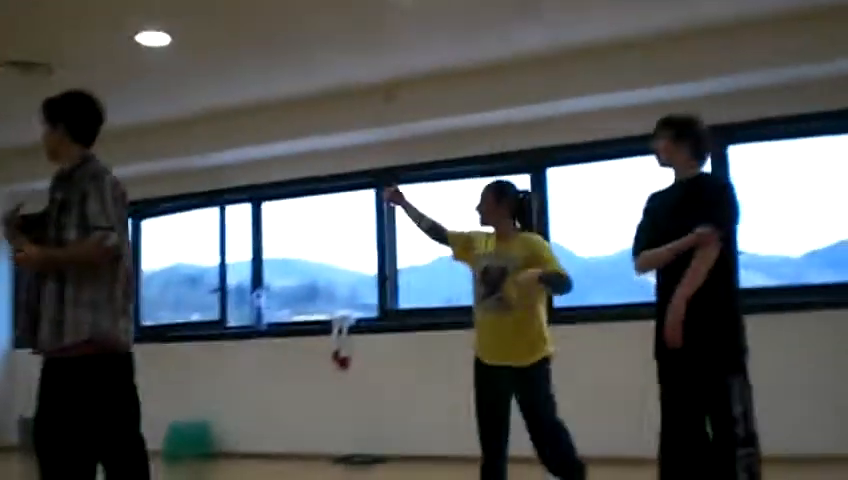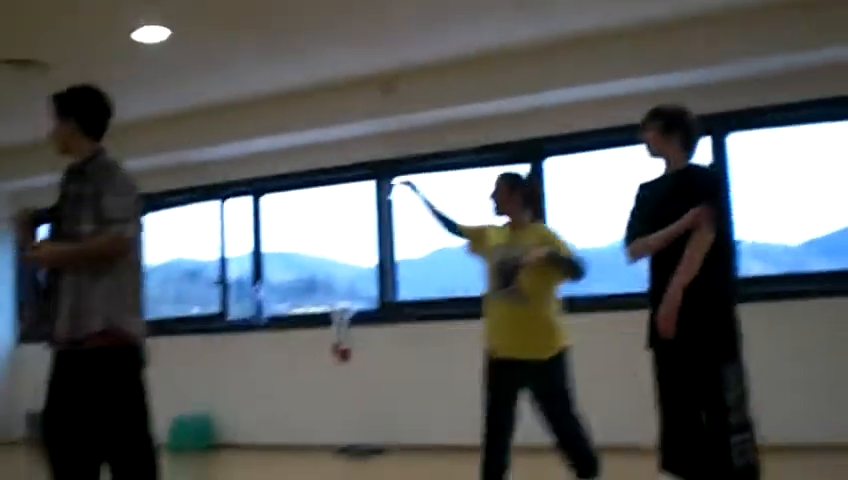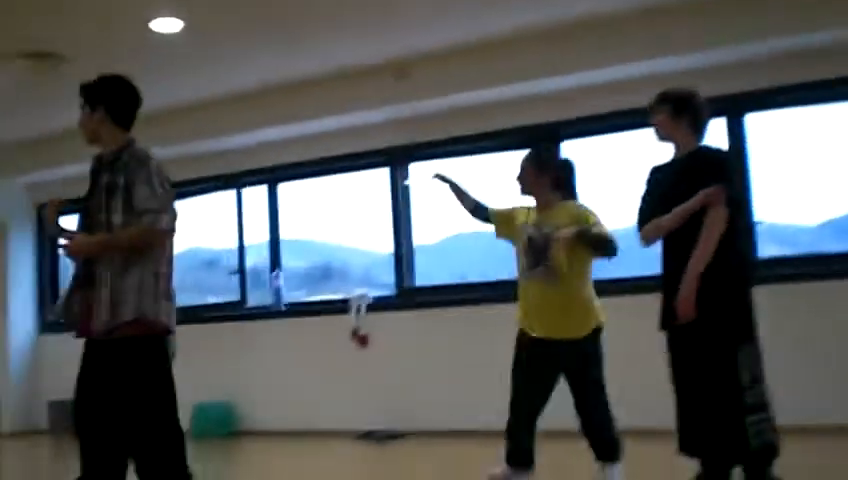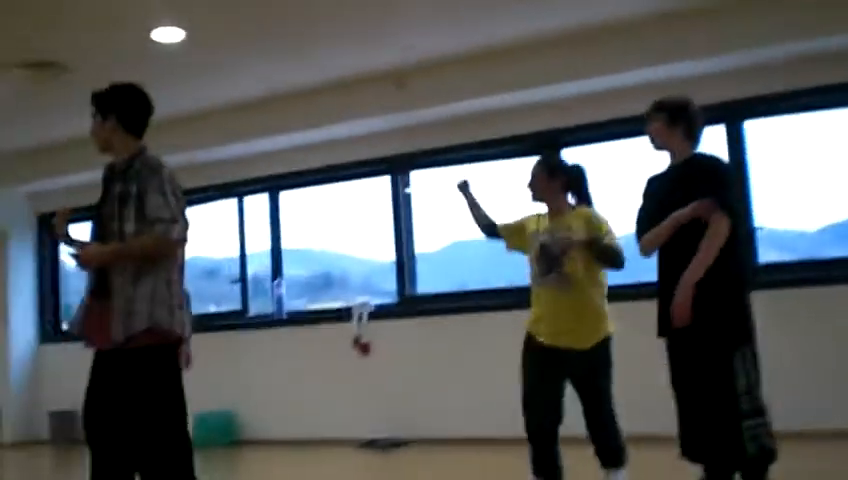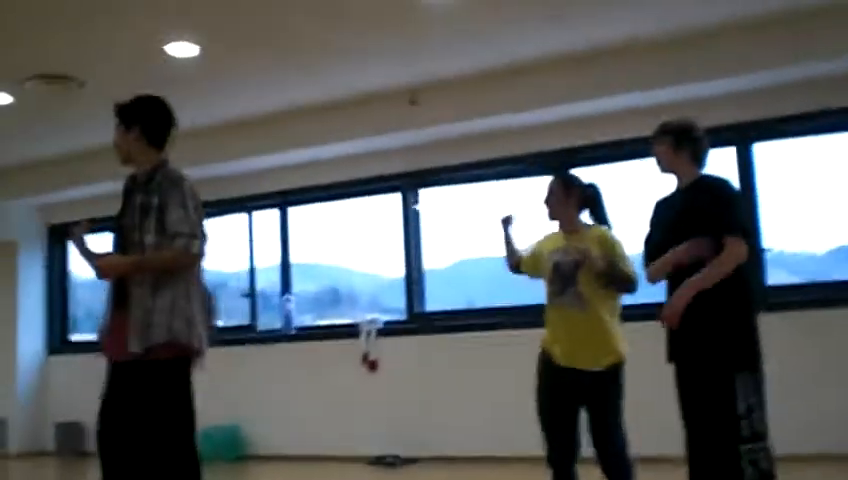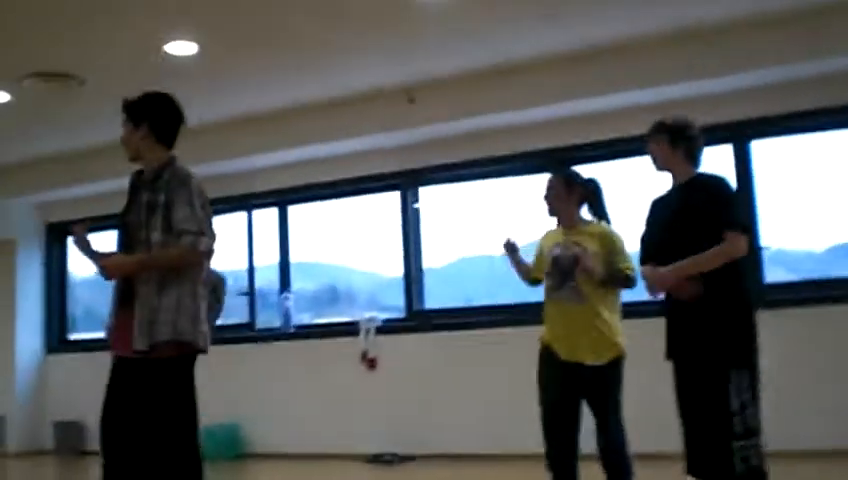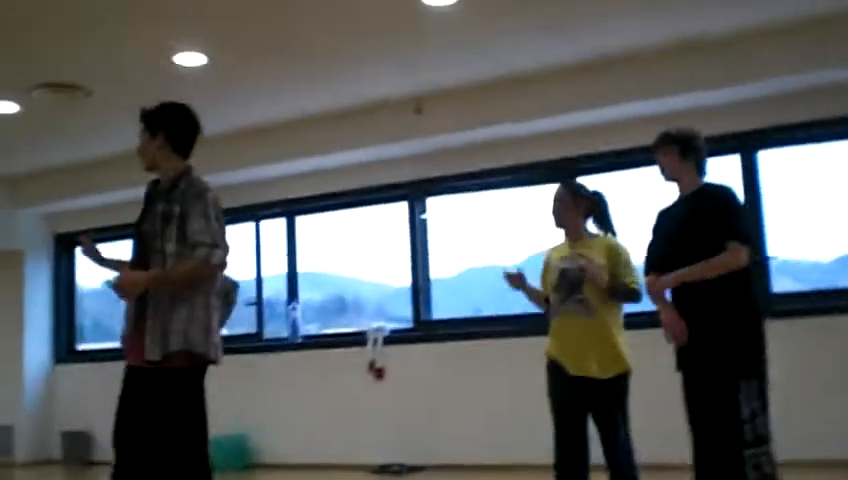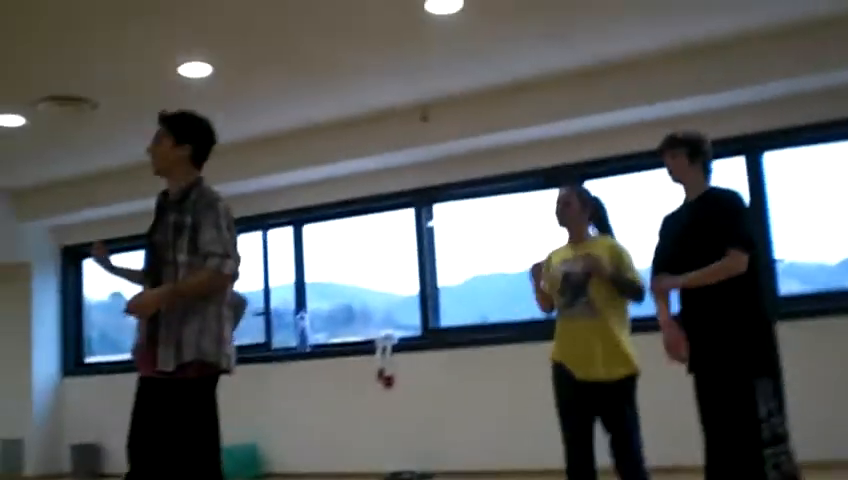
dt=0.1s
person 1, frame 1
left shoulder: (96, 179)
right shoulder: (68, 183)
left elbow: (110, 245)
left wrist: (44, 257)
right wrist: (22, 244)
left hip: (95, 333)
right hip: (67, 333)
left knee: (113, 435)
right knee: (53, 434)
person 1, frame 2
left shoulder: (108, 174)
right shoulder: (76, 179)
left elbow: (125, 237)
left wrist: (64, 252)
right wrist: (39, 246)
left hip: (105, 325)
right hip: (73, 327)
left knee: (120, 429)
right knee: (62, 426)
person 1, frame 3
left shoulder: (139, 165)
right shoulder: (104, 168)
left elbow: (159, 227)
left wrist: (97, 243)
right wrist: (61, 231)
left hip: (135, 313)
right hip: (103, 315)
left knee: (148, 419)
right knee: (93, 415)
person 1, frame 4
left shoulder: (152, 172)
right shoulder: (115, 177)
left elbow: (171, 237)
left wrist: (109, 252)
right wrist: (72, 242)
left hip: (147, 322)
right hip: (112, 325)
left knee: (158, 425)
right knee: (103, 421)
person 1, frame 5
left shoulder: (173, 186)
right shoulder: (136, 189)
left elbow: (190, 251)
left wrist: (128, 263)
right wrist: (89, 253)
left hip: (163, 334)
right hip: (129, 336)
left knee: (167, 438)
right knee: (116, 432)
person 1, frame 6
left shoulder: (180, 183)
right shoulder: (142, 185)
left elbow: (198, 248)
left wrist: (133, 261)
right wrist: (91, 253)
left hip: (167, 330)
right hip: (133, 332)
left knee: (169, 434)
right knee: (119, 429)
person 1, frame 7
left shoulder: (196, 194)
right shoulder: (157, 195)
left elbow: (212, 261)
left wrist: (149, 279)
right wrist: (101, 260)
left hip: (178, 341)
right hip: (145, 342)
left knee: (179, 446)
right knee: (132, 438)
person 1, frame 8
left shoulder: (208, 205)
right shoulder: (167, 207)
left elbow: (223, 271)
left wrist: (161, 295)
right wrist: (114, 268)
left hip: (192, 351)
right hip: (156, 351)
right knee: (146, 448)
person 2, frame 1
left shoulder: (715, 189)
right shoulder: (657, 202)
left elbow: (710, 247)
right elbow: (641, 262)
left wrist: (678, 304)
right wrist: (686, 241)
left hip: (714, 321)
right hip: (672, 322)
left knee: (728, 416)
right knee: (680, 420)
person 2, frame 2
left shoulder: (705, 180)
right shoulder: (649, 192)
left elbow: (704, 236)
right elbow: (634, 250)
left wrist: (673, 296)
right wrist: (681, 224)
left hip: (708, 310)
right hip: (667, 311)
left knee: (724, 403)
right knee: (678, 406)
person 2, frame 3
left shoulder: (716, 162)
right shoulder: (659, 175)
left elbow: (717, 218)
right elbow: (646, 234)
left wrist: (691, 279)
right wrist: (693, 202)
left hip: (721, 291)
right hip: (679, 295)
left knee: (738, 385)
right knee: (694, 392)
person 2, frame 4
left shoulder: (711, 169)
right shoulder: (655, 185)
left elbow: (719, 227)
right elbow: (644, 244)
left wrist: (689, 282)
right wrist: (680, 215)
left hip: (719, 298)
right hip: (677, 302)
left knee: (738, 391)
right knee: (693, 397)
person 2, frame 5
left shoulder: (718, 192)
right shoulder: (665, 208)
left elbow: (738, 250)
right elbow: (652, 272)
left wrist: (687, 291)
right wrist: (677, 256)
left hip: (728, 322)
right hip: (687, 326)
left knee: (740, 414)
right knee: (702, 419)
person 2, frame 6
left shoulder: (713, 188)
right shoulder: (659, 207)
left elbow: (738, 244)
right elbow: (648, 269)
left wrist: (676, 269)
right wrist: (669, 283)
left hip: (726, 318)
right hip: (684, 325)
left knee: (736, 411)
right knee: (698, 415)
person 2, frame 7
left shoulder: (720, 199)
right shoulder: (665, 218)
left elbow: (738, 256)
right elbow: (652, 279)
left wrist: (673, 278)
right wrist: (665, 310)
left hip: (735, 329)
right hip: (692, 336)
left knee: (745, 419)
right knee: (708, 426)
person 2, frame 8
left shoulder: (727, 203)
right shoulder: (671, 222)
left elbow: (738, 261)
right elbow: (660, 282)
left wrist: (678, 280)
right wrist: (670, 327)
left hip: (747, 331)
right hip: (704, 340)
left knee: (764, 421)
right knee: (722, 428)
person 3, frame 1
left shoulder: (532, 245)
right shoulder: (477, 243)
left elbow: (564, 283)
right elbow: (438, 233)
left wrist: (537, 275)
right wrist: (404, 204)
left hip: (528, 353)
right hip: (488, 353)
left knee: (542, 424)
right knee: (491, 428)
person 3, frame 2
left shoulder: (544, 235)
right shoulder: (491, 236)
left elbow: (576, 270)
right elbow: (454, 227)
left wrist: (547, 255)
right wrist: (422, 199)
left hip: (543, 346)
right hip: (501, 346)
left knee: (560, 416)
right knee: (496, 419)
person 3, frame 3
left shoulder: (575, 213)
right shoulder: (518, 217)
left elbow: (609, 248)
right elbow: (481, 212)
left wrist: (576, 234)
right wrist: (451, 184)
left hip: (577, 326)
right hip: (533, 327)
left knee: (590, 400)
right knee: (523, 401)
person 3, frame 4
left shoulder: (587, 219)
right shoulder: (530, 225)
left elbow: (617, 259)
right elbow: (493, 231)
left wrist: (587, 239)
right wrist: (469, 197)
left hip: (587, 333)
right hip: (542, 332)
left knee: (597, 407)
right knee: (536, 407)
person 3, frame 5
left shoulder: (602, 239)
right shoulder: (547, 245)
left elbow: (629, 284)
right elbow: (518, 266)
left wrist: (599, 267)
right wrist: (507, 234)
left hip: (601, 352)
right hip: (557, 351)
left knee: (606, 428)
right knee: (555, 424)
person 3, frame 6
left shoulder: (603, 235)
right shoulder: (546, 241)
left elbow: (629, 280)
right elbow: (536, 279)
left wrist: (598, 273)
right wrist: (516, 259)
left hip: (599, 346)
right hip: (556, 345)
left knee: (608, 420)
right knee: (557, 422)
person 3, frame 7
left shoulder: (610, 248)
right shoulder: (553, 256)
left elbow: (634, 294)
left wrist: (604, 282)
right wrist: (524, 288)
left hip: (606, 359)
right hip: (563, 359)
left knee: (613, 433)
right knee: (568, 437)
person 3, frame 8
left shoulder: (611, 250)
right shoulder: (553, 259)
left elbow: (637, 293)
right elbow: (546, 308)
left wrist: (606, 271)
right wrist: (539, 285)
left hip: (613, 361)
right hip: (569, 362)
left knee: (623, 434)
right knee: (577, 439)
